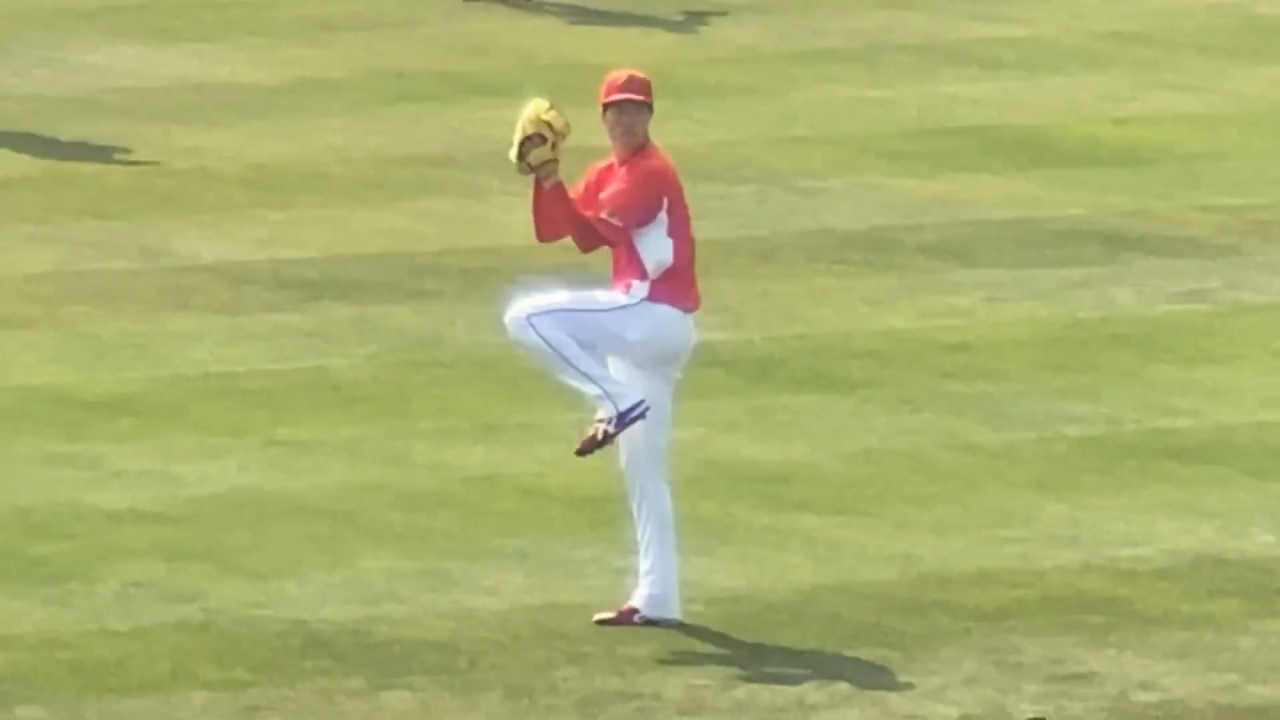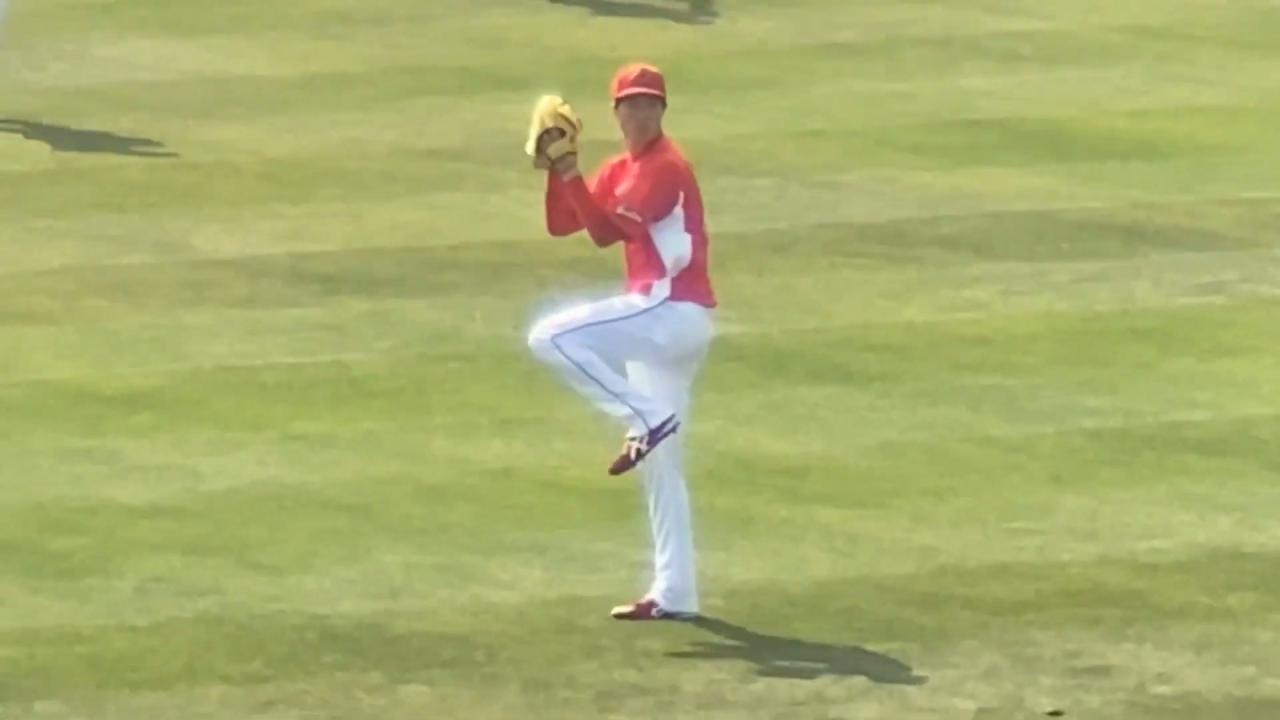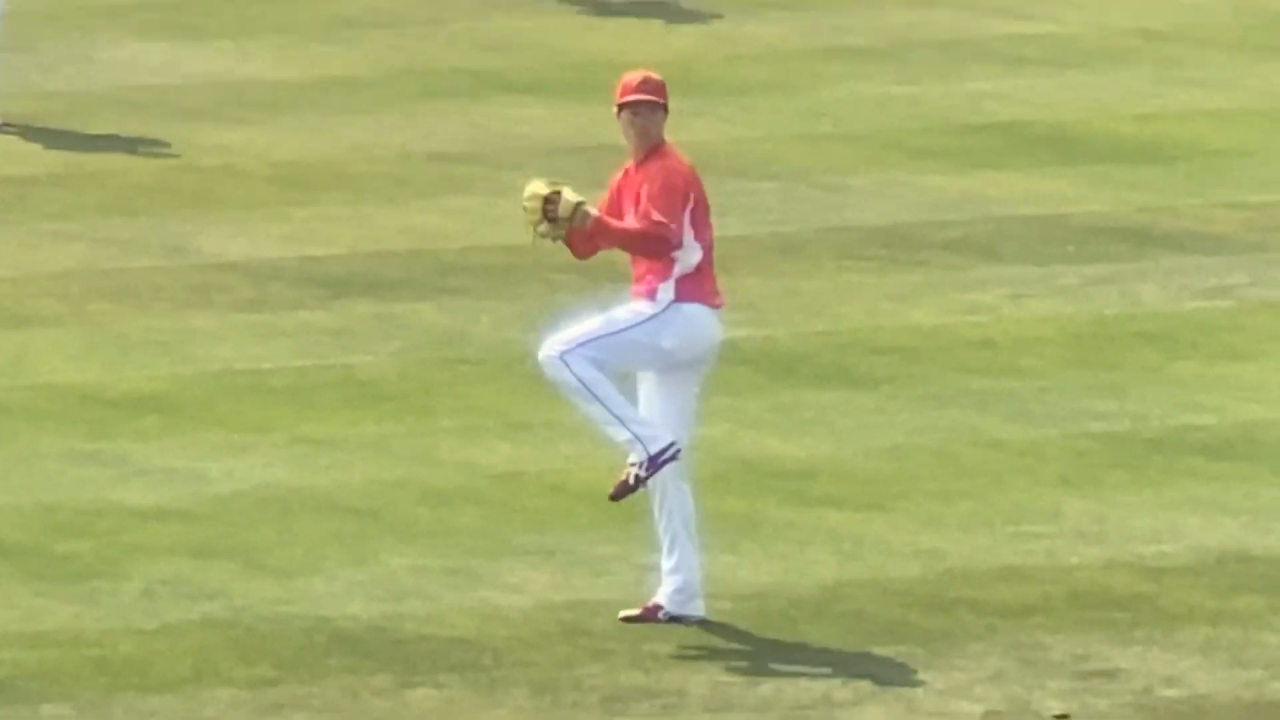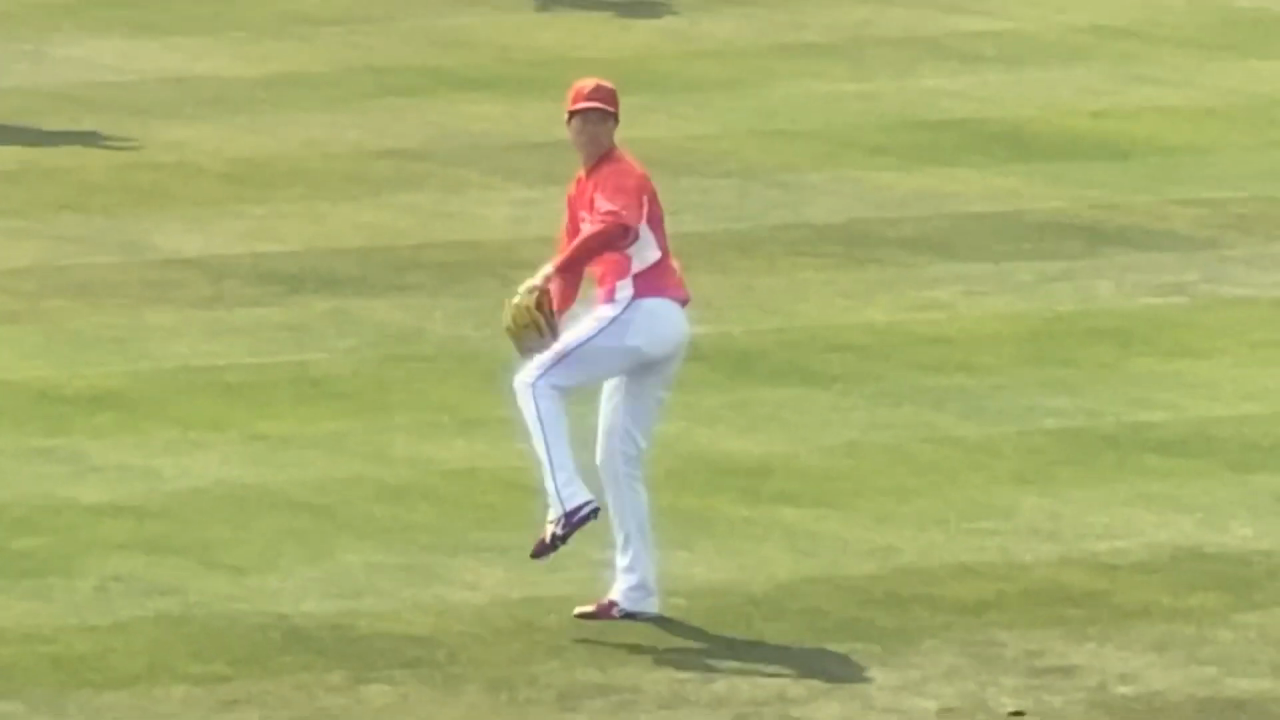
dt=0.3s
person 1, frame 1
left shoulder: (652, 172)
right shoulder: (605, 174)
left elbow: (589, 235)
right elbow: (549, 230)
left wrist: (555, 184)
right wrist: (543, 177)
left hip: (654, 314)
right hip: (654, 322)
left knee: (526, 317)
right knee: (643, 466)
left ankle: (614, 406)
right ankle: (657, 599)
person 1, frame 2
left shoulder: (666, 166)
right shoulder: (619, 168)
left elbow: (606, 230)
right elbow: (560, 223)
left wrist: (573, 178)
right wrist: (557, 172)
left hip: (671, 312)
right hip: (670, 319)
left knee: (550, 337)
right knee: (661, 464)
left ankle: (645, 420)
right ankle: (674, 594)
person 1, frame 3
left shoulder: (667, 171)
right shoulder: (627, 178)
left elbow: (660, 238)
right elbow: (592, 242)
left wrist: (595, 222)
right wrist: (569, 222)
left hip: (676, 313)
right hip: (685, 322)
left knee: (559, 354)
right knee: (666, 465)
left ankle: (646, 447)
right ankle: (680, 597)
person 1, frame 4
left shoulder: (620, 174)
right shoulder: (580, 187)
left elbow: (618, 229)
right elbow: (573, 260)
left wrist: (555, 271)
right wrist: (549, 309)
left hip: (639, 311)
right hip: (662, 323)
left knee: (534, 381)
right knee: (620, 462)
left ankle: (569, 501)
right ankle: (635, 594)
